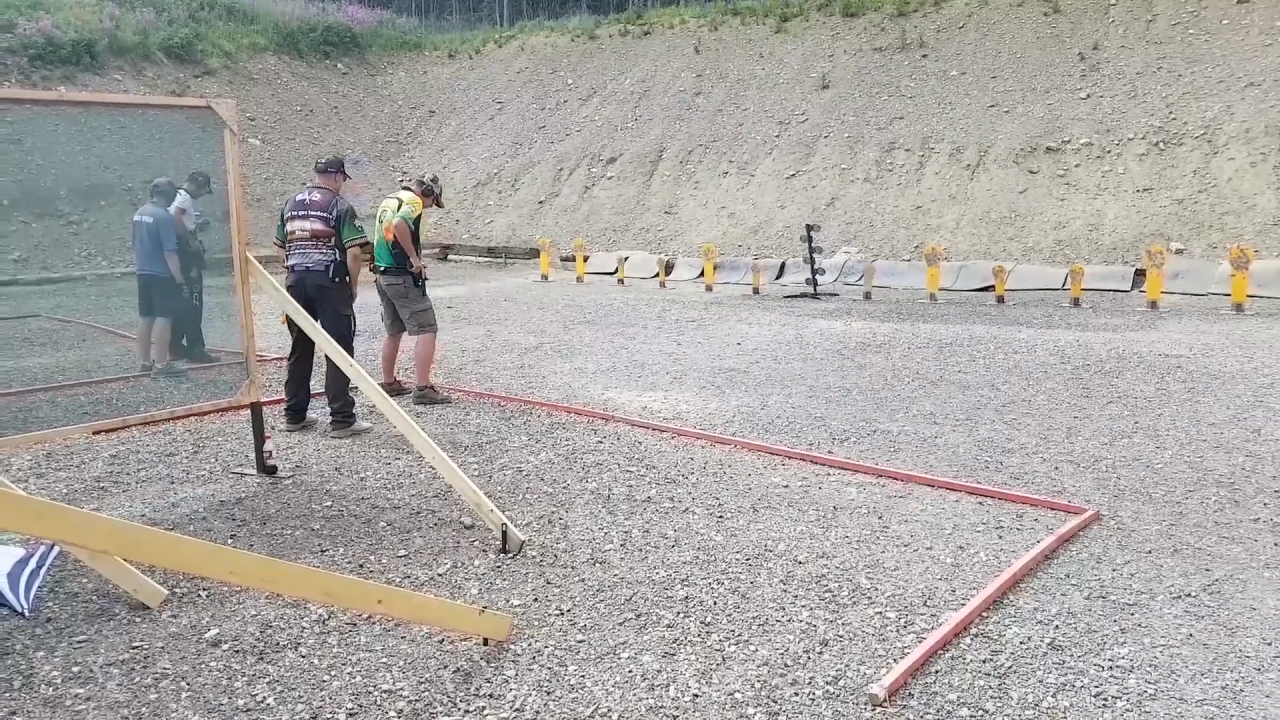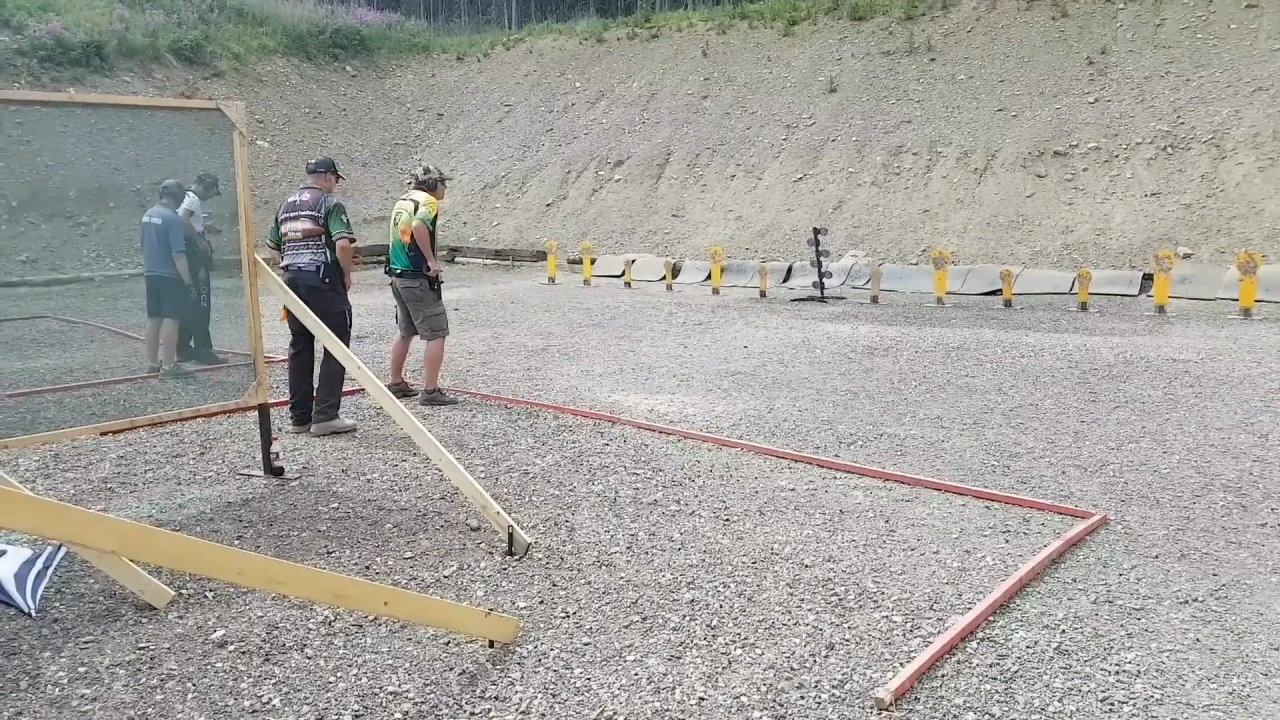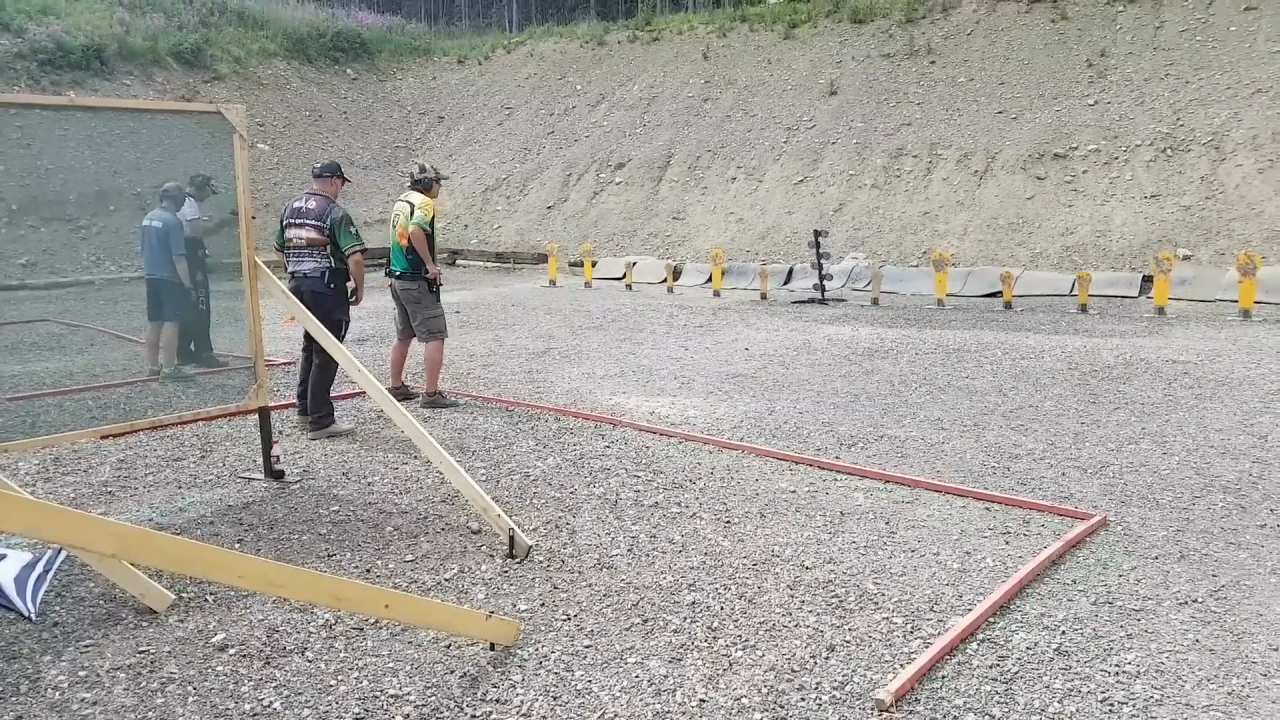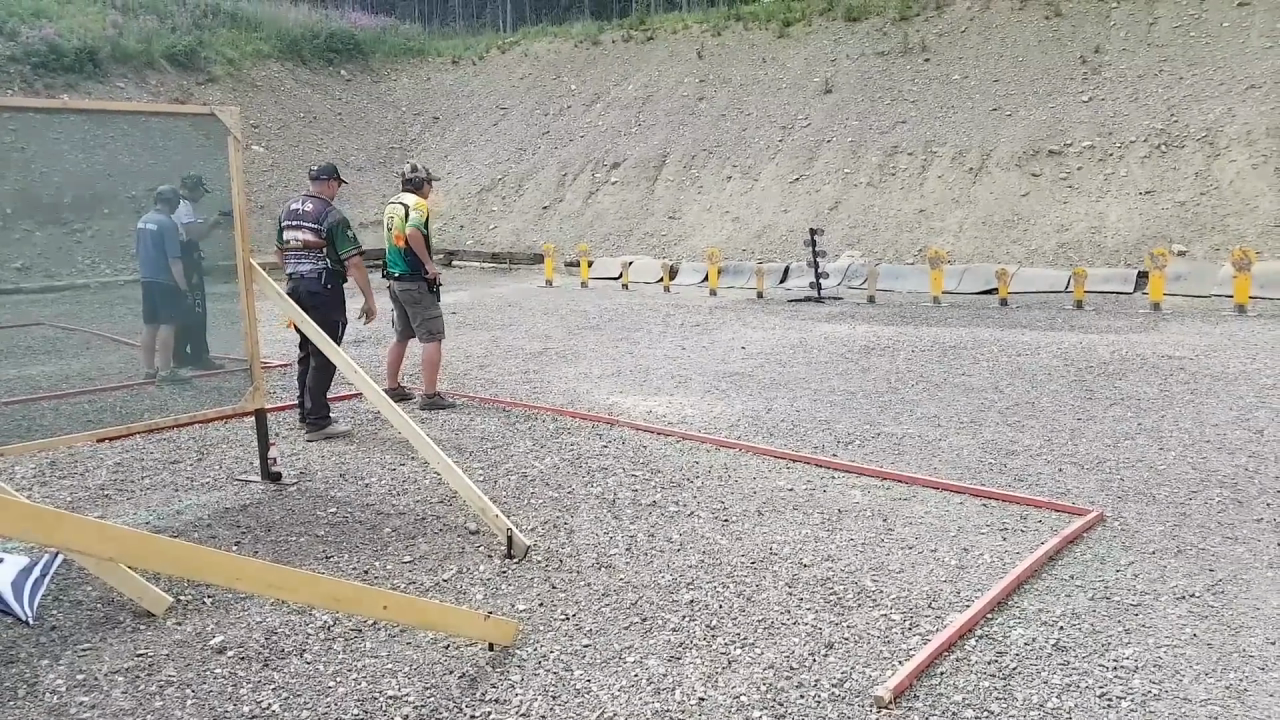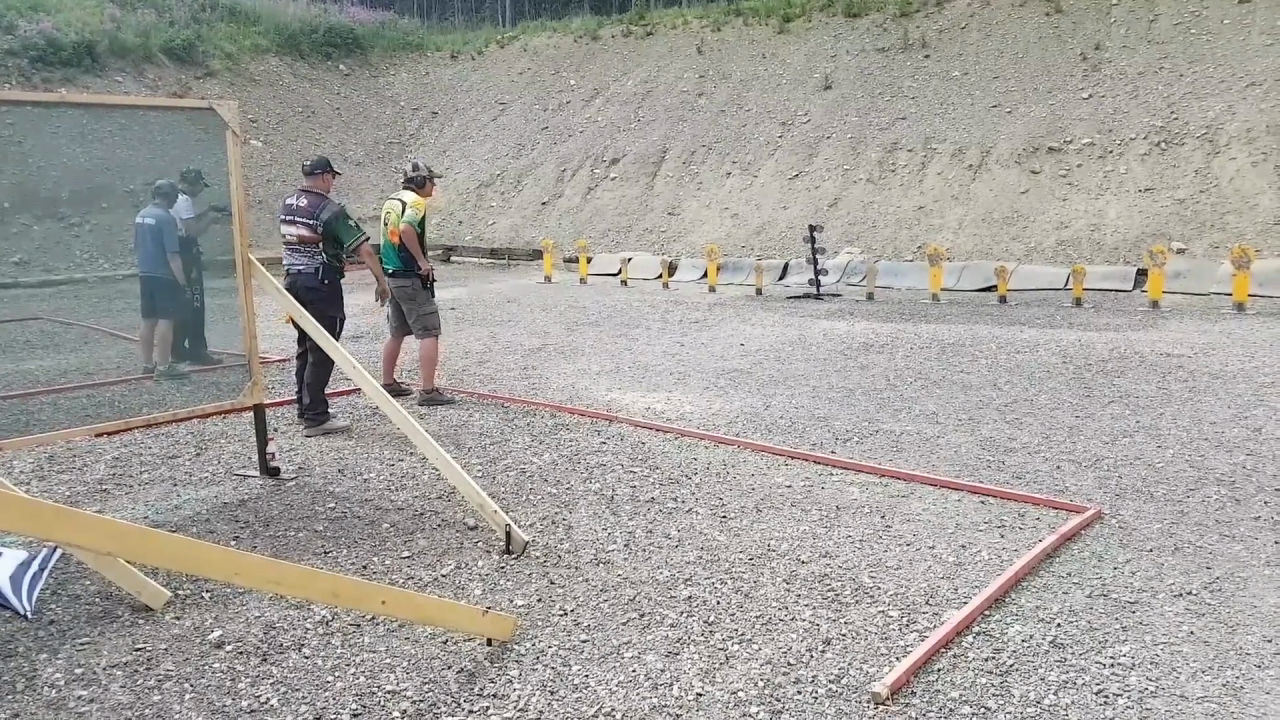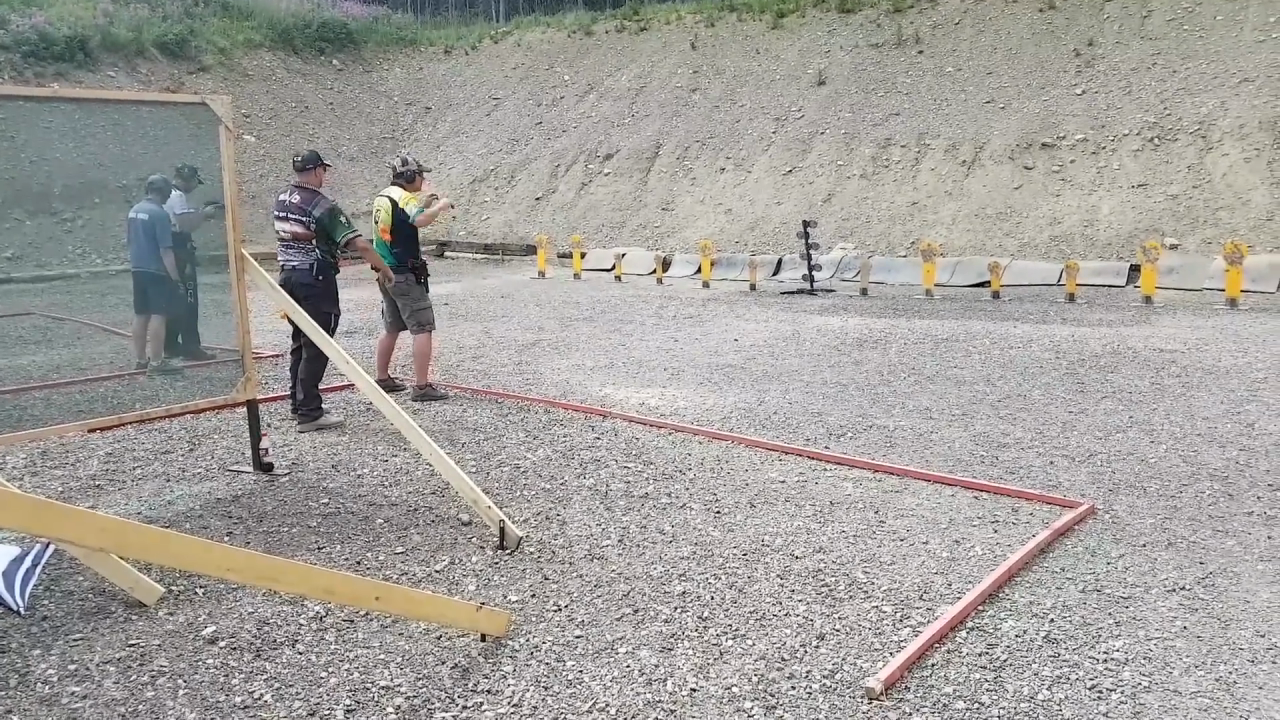
dt=0.4s
person 1, frame 1
left shoulder: (291, 203)
right shoulder: (340, 205)
left elbow: (281, 247)
right elbow: (354, 252)
right wrist: (353, 285)
left hip: (295, 281)
right hip: (328, 281)
left knee: (300, 348)
right knee: (339, 350)
left ankle: (295, 415)
right ankle: (342, 419)
person 1, frame 2
left shoulder: (285, 205)
right shoulder: (330, 203)
left elbow: (275, 250)
right elbow: (344, 245)
right wrist: (347, 275)
left hip: (291, 280)
right hip: (322, 280)
left knee: (300, 348)
left ankle: (300, 417)
right ankle: (324, 415)
person 1, frame 3
left shoulder: (290, 208)
right shoulder: (335, 213)
left elbow: (280, 249)
right elbow: (355, 258)
right wrist: (358, 288)
left hip: (297, 285)
right hip: (326, 287)
left knee: (311, 348)
right knee: (325, 354)
left ankle: (306, 408)
right ankle: (320, 421)
person 1, frame 4
left shoulder: (287, 209)
right shoulder: (332, 215)
left elbow: (280, 249)
right elbow: (354, 262)
right wrist: (369, 299)
left hip: (294, 286)
right hip: (323, 288)
left knee: (307, 352)
right knee: (323, 356)
left ankle: (307, 413)
right ankle: (317, 422)
person 1, frame 5
left shoulder: (287, 203)
right shoulder: (330, 210)
right elbow: (364, 249)
right wrist: (381, 281)
left hip: (293, 280)
right hip: (321, 283)
left knee: (306, 347)
right knee: (321, 351)
left ankle: (305, 408)
right ankle: (315, 418)
person 1, frame 6
left shoulder: (281, 199)
right shoulder: (322, 206)
right elbow: (359, 244)
right wrist: (384, 269)
left hip: (288, 276)
right hip: (315, 279)
left knee: (300, 343)
right knee: (316, 347)
left ankle: (299, 403)
right ankle: (309, 414)
person 2, frame 1
left shoulder: (389, 200)
right shoulder: (413, 200)
right elbow: (400, 224)
right wrist: (414, 257)
left hip: (384, 275)
right hip: (403, 277)
left knee: (393, 331)
right knee: (426, 330)
left ankle: (389, 383)
right ankle: (423, 388)
person 2, frame 2
left shoulder: (402, 201)
right shoulder: (428, 201)
right elbow: (419, 226)
right wrist: (431, 260)
left hip: (398, 276)
right hip: (418, 278)
left knee: (405, 332)
right knee: (436, 334)
left ankle: (396, 383)
right ankle: (430, 391)
person 2, frame 3
left shoulder: (401, 201)
right shoulder: (423, 202)
right elbow: (415, 230)
right wrist: (430, 263)
left hip: (398, 278)
right hip: (418, 281)
left knee: (403, 336)
right knee: (435, 336)
left ankle: (396, 387)
right ankle: (431, 394)
person 2, frame 4
left shoulder: (392, 204)
right shoulder: (417, 203)
right elbow: (413, 232)
right wrist: (428, 263)
left hip: (396, 280)
right hip: (416, 281)
left knee: (401, 337)
right knee: (432, 338)
left ankle: (392, 387)
right ankle: (430, 396)
person 2, frame 5
left shoulder: (392, 200)
right shoulder: (415, 200)
right elbow: (406, 228)
right wrist: (421, 259)
left hip: (390, 276)
right hip: (411, 278)
left knee: (397, 332)
right knee: (429, 333)
left ankle: (388, 383)
right ankle: (428, 391)
person 2, frame 6
left shoulder: (383, 196)
right shoulder: (402, 196)
right elbow: (419, 220)
left wrist: (427, 202)
right wrist: (441, 205)
right hip: (406, 274)
left knee: (392, 328)
right knee: (422, 329)
left ankle: (382, 379)
right ankle: (422, 387)
person 3, frame 1
left shoulder: (139, 214)
right shoulder: (164, 217)
left elbow: (135, 245)
right elbow: (169, 252)
right wrist: (180, 280)
left hip: (143, 273)
right hip: (161, 276)
left knee: (145, 318)
right knee: (163, 319)
left ankle: (145, 362)
right ankle: (161, 365)
person 3, frame 2
left shoulder: (147, 215)
right shoulder: (172, 218)
left elbow: (143, 246)
right elbow: (178, 254)
right wrist: (188, 281)
left hip: (151, 275)
right hip: (169, 277)
left knee: (153, 319)
right knee: (170, 320)
left ankle: (153, 363)
right ankle: (168, 367)
person 3, frame 3
left shoulder: (148, 218)
right shoulder: (172, 221)
left elbow: (143, 249)
right elbow: (178, 257)
right wrist: (188, 284)
left hip: (151, 278)
right hip: (169, 280)
left knee: (153, 323)
right knee: (170, 323)
left ankle: (153, 367)
right ankle: (168, 370)
person 3, frame 4
left shoulder: (142, 221)
right shoulder: (167, 224)
left elbow: (138, 252)
right elbow: (174, 260)
right wrist: (184, 286)
left hip: (147, 281)
right hip: (165, 283)
left knee: (149, 326)
right knee: (167, 326)
left ankle: (150, 370)
right ankle: (165, 373)
person 3, frame 5
left shoulder: (141, 216)
right shoulder: (166, 218)
left elbow: (137, 247)
right elbow: (172, 254)
right wrist: (182, 281)
left hip: (145, 275)
right hip: (163, 277)
left knee: (148, 320)
right knee: (165, 321)
left ankle: (148, 364)
right ankle: (163, 367)
person 3, frame 6
left shoulder: (133, 211)
right shoulder: (159, 214)
left elbow: (129, 242)
right elbow: (165, 250)
right wrist: (175, 277)
left hip: (138, 271)
right hip: (156, 273)
left knee: (140, 316)
right knee: (158, 316)
left ankle: (141, 360)
right ankle: (156, 363)
person 4, frame 1
left shoulder: (178, 196)
right shoulder: (185, 198)
right elbow: (175, 218)
left wrist: (195, 224)
right wrist: (192, 239)
left hip: (179, 255)
right hip: (186, 255)
left knee: (180, 302)
right knee: (192, 303)
left ankle: (176, 347)
right ankle: (195, 349)
person 4, frame 2
left shoulder: (186, 198)
right shoulder: (193, 200)
right elbow: (182, 221)
left wrist: (202, 230)
right wrist: (200, 239)
left hip: (187, 258)
right hip: (194, 258)
right knee: (200, 305)
left ankle: (184, 348)
right ankle: (203, 351)
person 4, frame 3
left shoulder: (184, 203)
right shoulder: (189, 204)
right elbow: (200, 231)
left wrist: (221, 223)
right wrist: (222, 222)
left hip: (186, 262)
right hip: (192, 262)
left knee: (187, 308)
right knee: (200, 308)
left ankle: (184, 352)
right ankle: (204, 354)
person 4, frame 4
left shoulder: (177, 205)
right shoulder: (184, 206)
right elbow: (195, 234)
left wrist: (209, 223)
right wrist: (211, 224)
left hip: (180, 264)
right hip: (188, 264)
right knee: (196, 311)
left ankle: (180, 355)
right ankle: (199, 357)
person 4, frame 5
left shoulder: (174, 199)
right shoulder: (184, 200)
right elbow: (193, 231)
left wrist: (206, 213)
right wrist: (210, 219)
left hip: (178, 259)
right hip: (186, 259)
left knee: (181, 306)
right knee: (194, 306)
left ankle: (178, 350)
right ankle: (198, 352)
person 4, frame 6
left shoulder: (168, 195)
right shoulder: (178, 196)
right elbow: (188, 226)
left wrist: (201, 213)
right wrist: (204, 214)
left hip: (171, 254)
right hip: (180, 255)
right knee: (188, 301)
left ankle: (171, 345)
right ankle: (191, 347)
